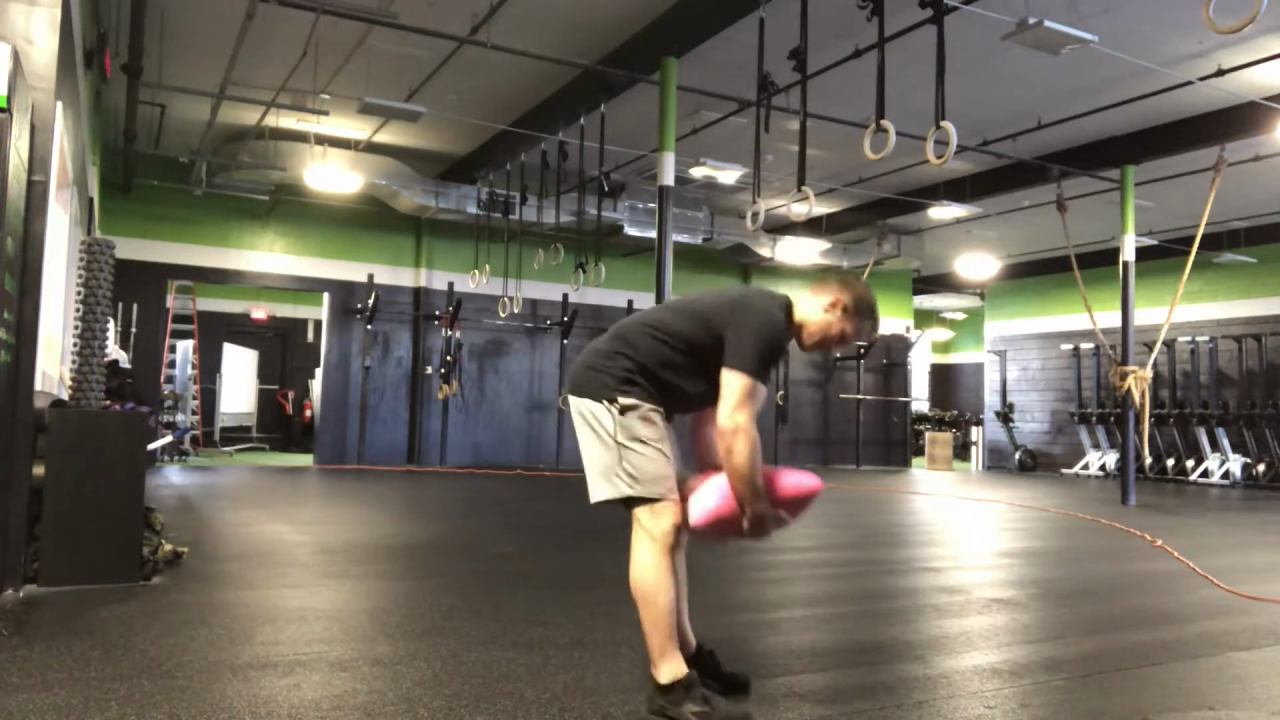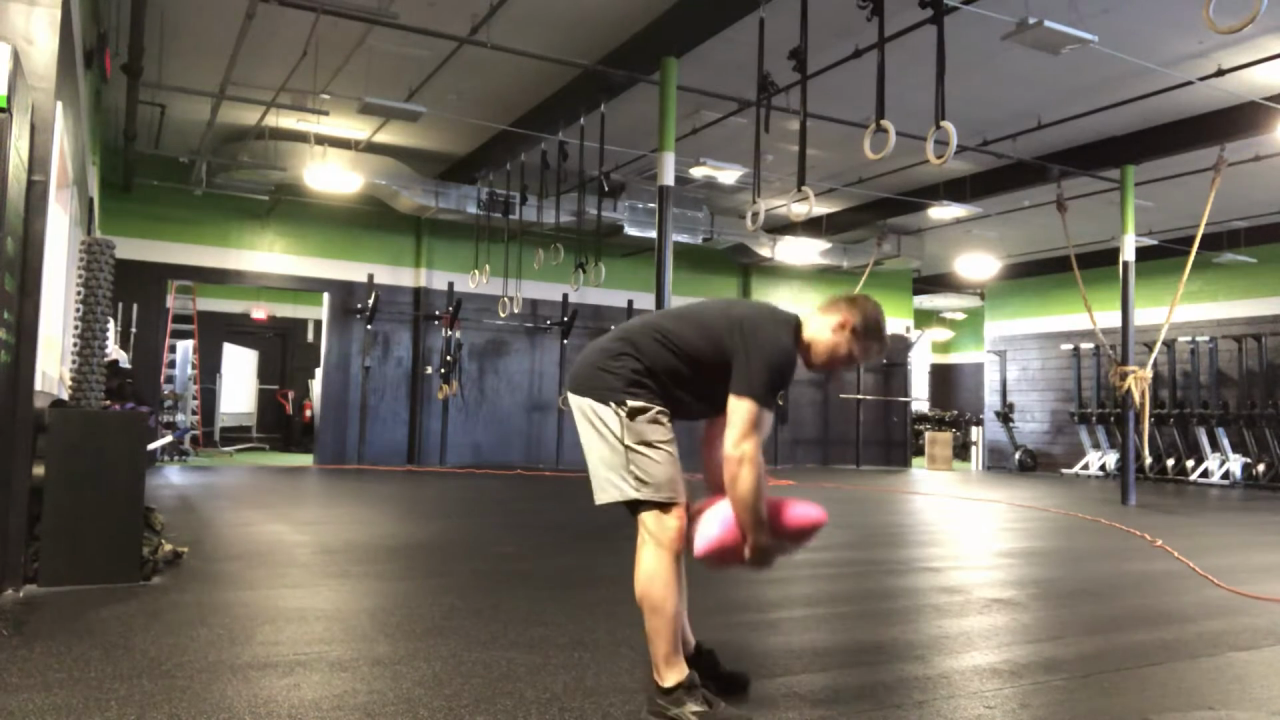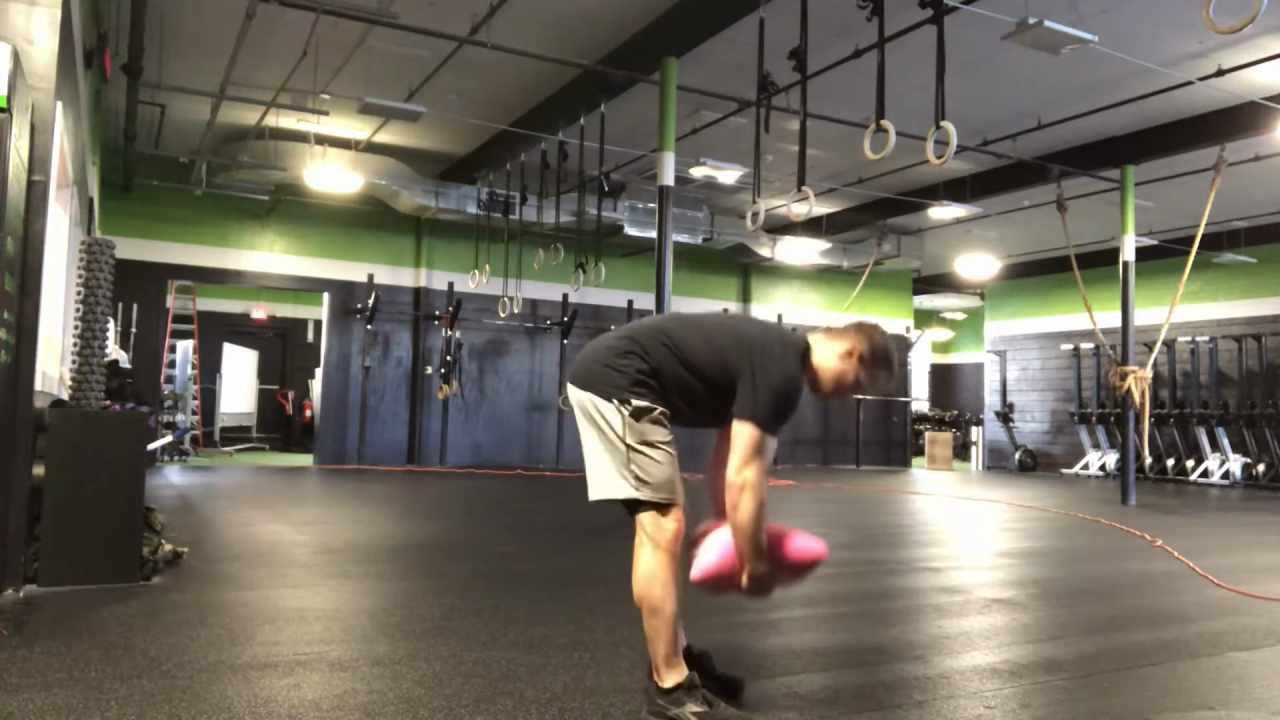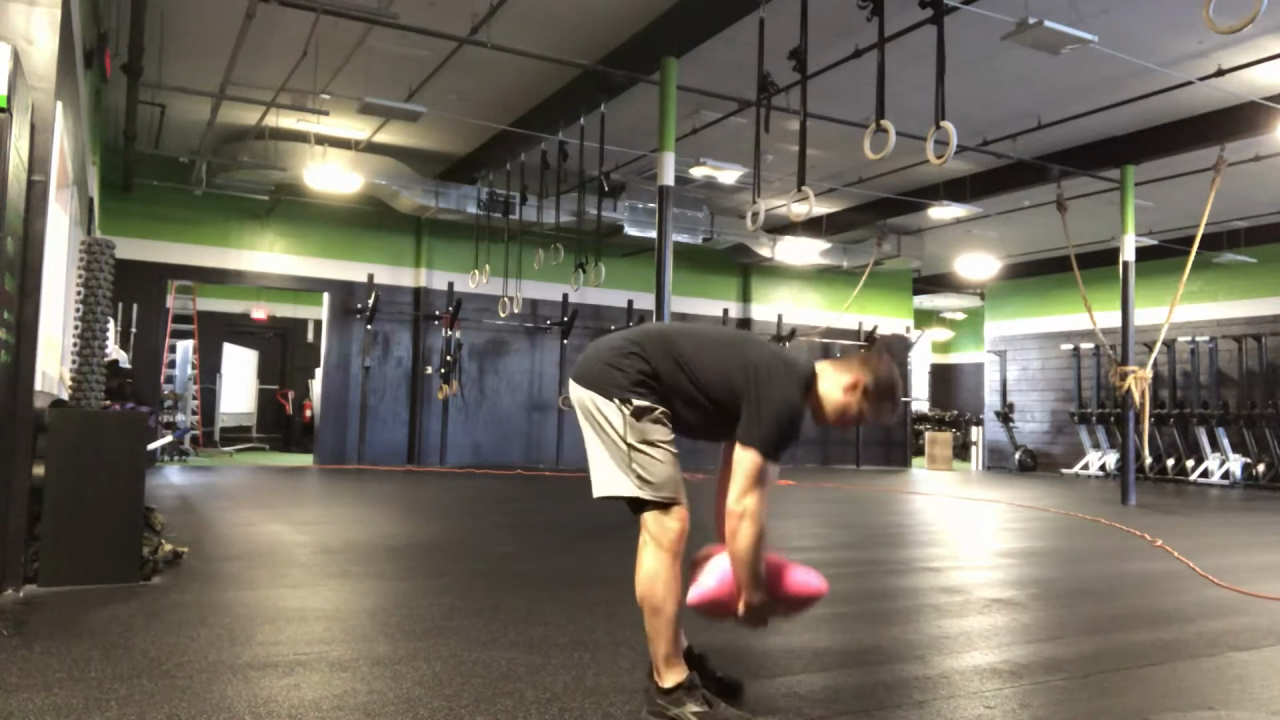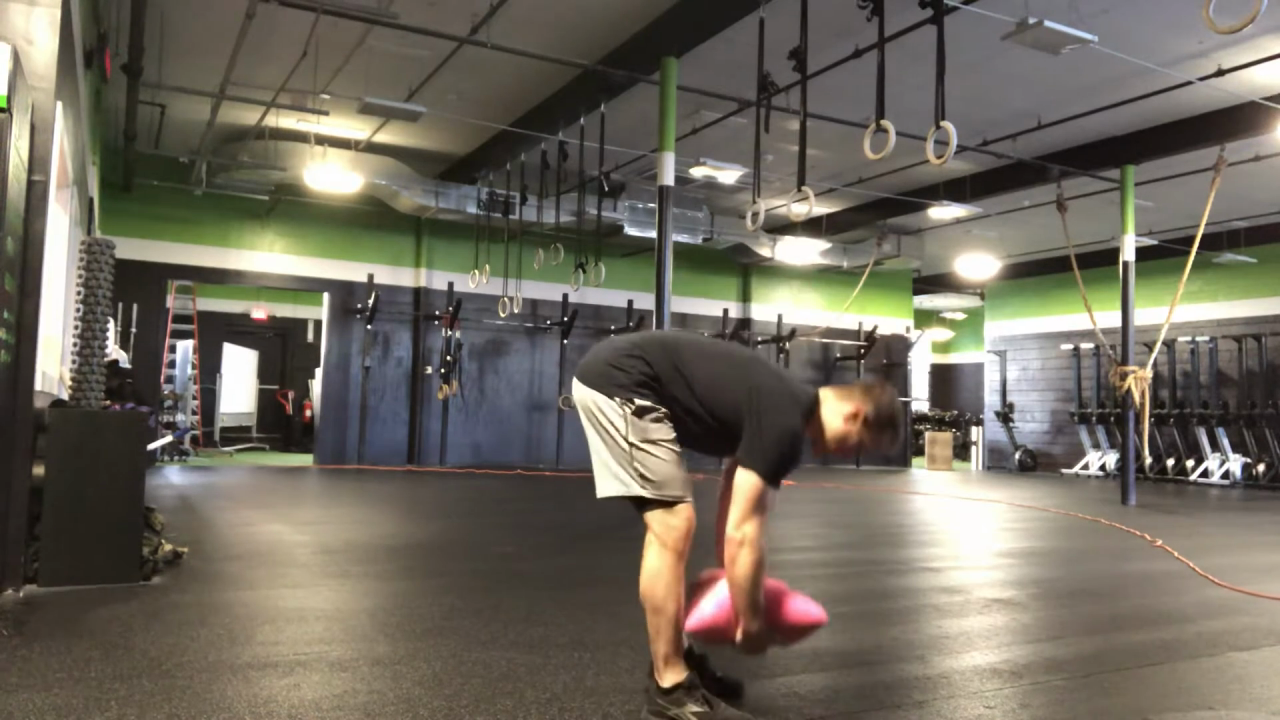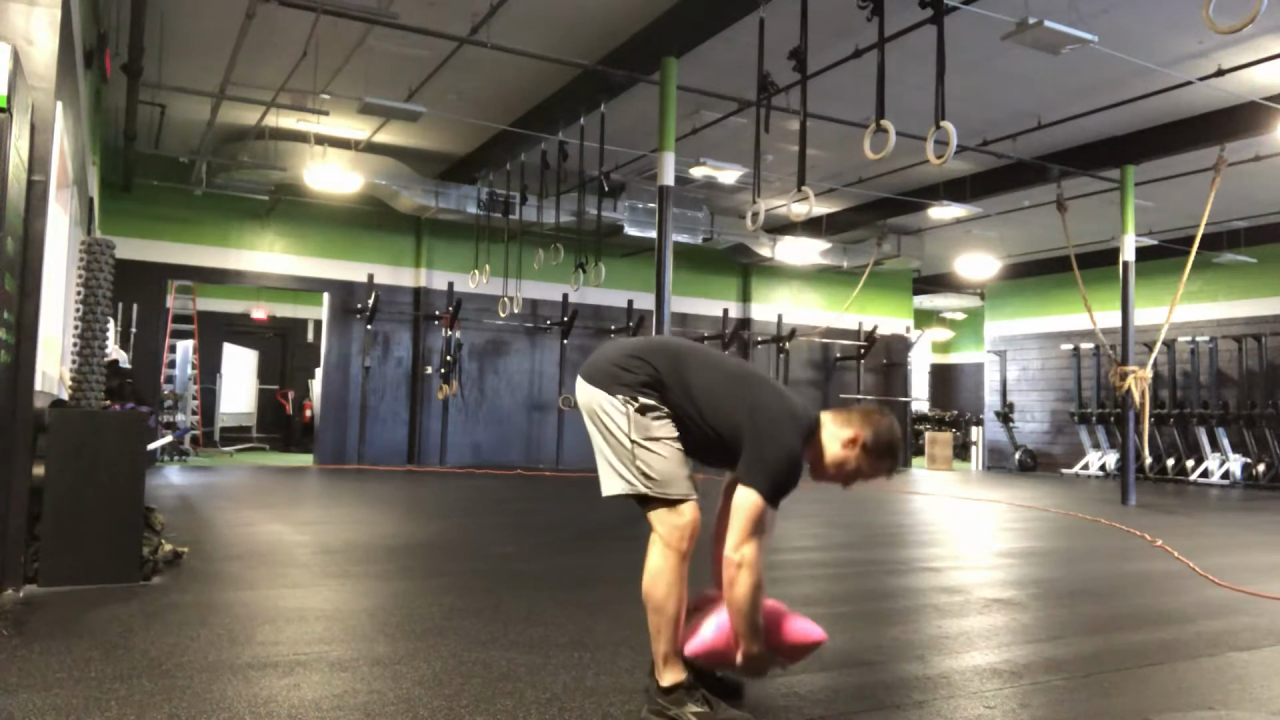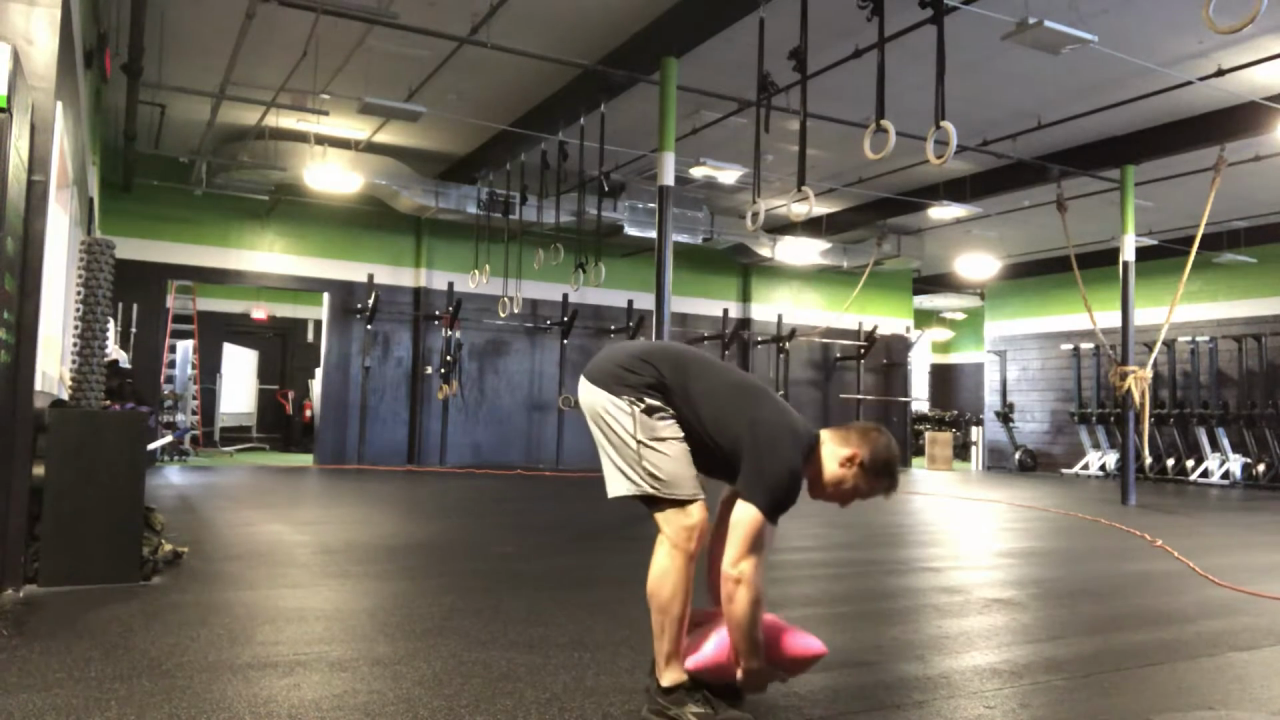
dt=0.1s
person 1, frame 1
left shoulder: (758, 317)
right shoulder: (766, 323)
left elbow: (710, 414)
right elbow: (735, 423)
right wrist: (755, 507)
left hip: (623, 390)
right hip: (613, 387)
left knee: (674, 520)
right knee: (660, 522)
left ankle: (685, 657)
right ankle: (671, 683)
person 1, frame 2
left shoulder: (768, 334)
right shoulder: (775, 346)
left elbow: (721, 436)
right elbow: (741, 451)
left wrist: (726, 507)
right wrist: (757, 537)
left hip: (605, 381)
right hip: (615, 385)
left knee: (670, 526)
right knee: (665, 529)
left ankle: (685, 655)
person 1, frame 3
left shoulder: (775, 354)
right shoulder: (781, 369)
left elbow: (729, 464)
right elbow: (744, 477)
left wrist: (729, 530)
right wrist: (755, 565)
left hip: (608, 377)
right hip: (615, 381)
left knee: (665, 530)
right knee: (663, 530)
left ankle: (677, 657)
person 1, frame 4
left shoulder: (784, 383)
right shoulder: (784, 398)
left elbow: (732, 489)
right elbow: (743, 506)
left wrist: (734, 559)
right wrist: (754, 594)
left hip: (606, 375)
right hip: (616, 380)
left knee: (664, 529)
right knee: (667, 529)
left ankle: (675, 658)
person 1, frame 5
left shoulder: (785, 406)
right shoulder: (785, 421)
left elbow: (733, 516)
right elbow: (743, 532)
left wrist: (729, 579)
right wrist: (751, 622)
left hip: (611, 377)
right hip: (619, 381)
left knee: (668, 529)
right knee: (672, 527)
left ankle: (675, 658)
person 1, frame 6
left shoulder: (787, 429)
right shoulder: (784, 446)
left elbow: (730, 526)
right elbow: (740, 552)
left wrist: (728, 603)
right wrist: (752, 645)
left hip: (611, 375)
right hip: (620, 382)
left knee: (676, 527)
right knee: (678, 527)
left ankle: (674, 659)
person 1, frame 7
left shoulder: (785, 442)
right shoulder: (784, 460)
left elbow: (727, 548)
right elbow: (739, 567)
left wrist: (723, 617)
right wrist: (751, 662)
left hip: (614, 378)
right hip: (625, 385)
left knee: (682, 528)
right knee: (685, 528)
left ankle: (673, 660)
